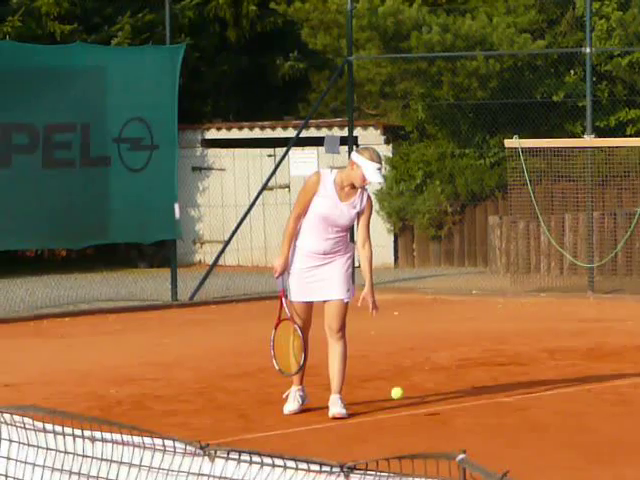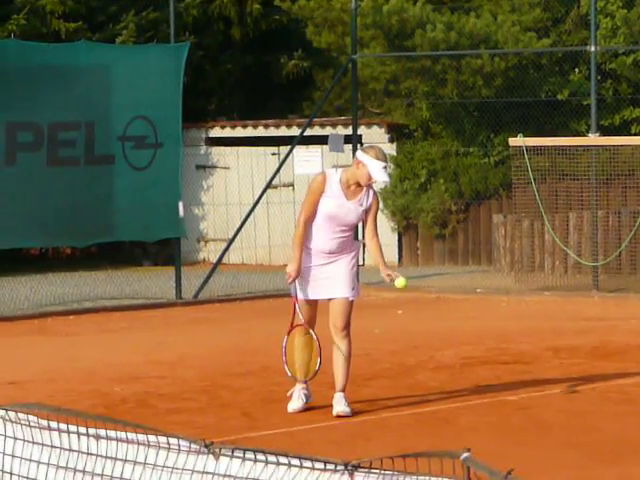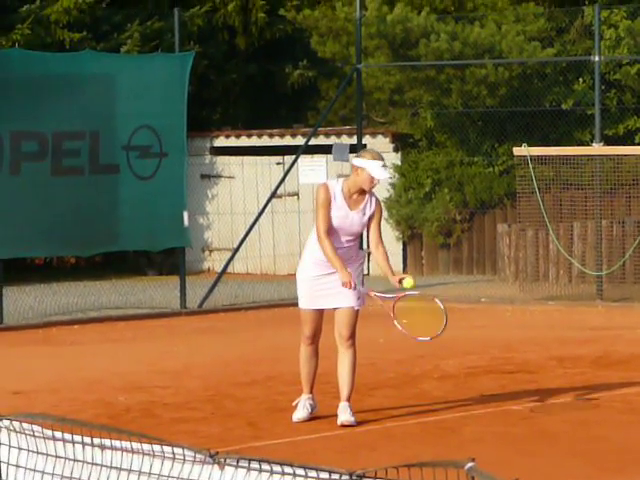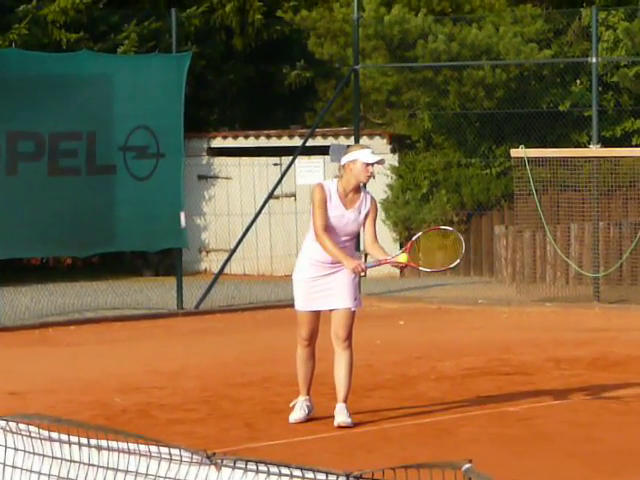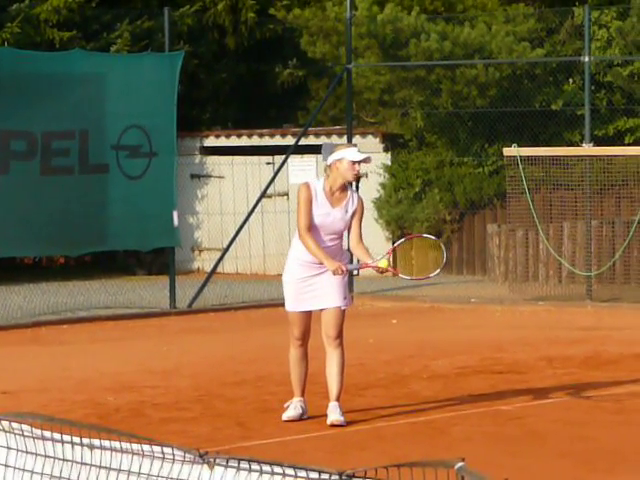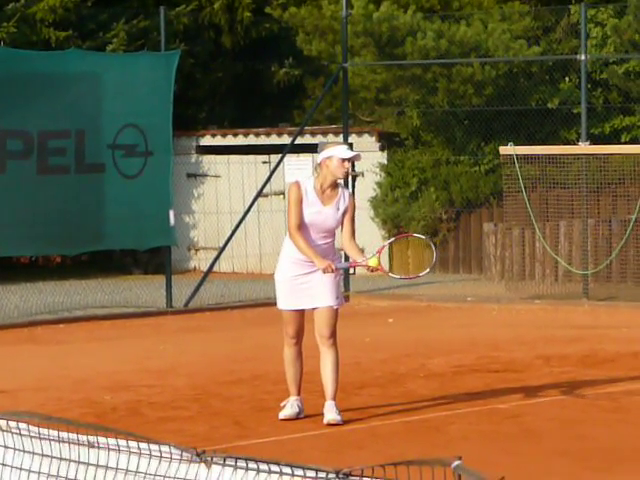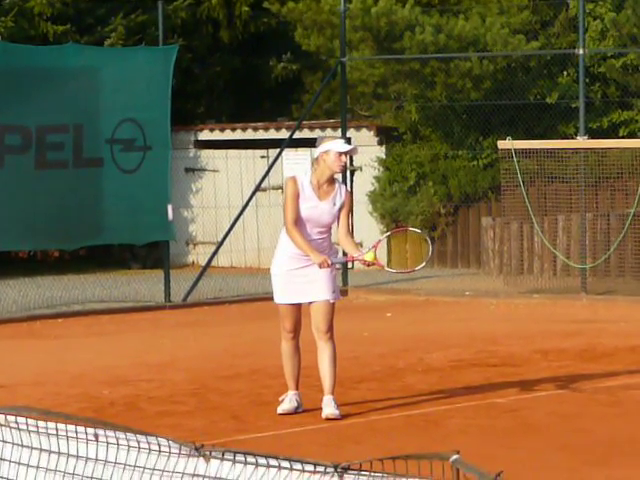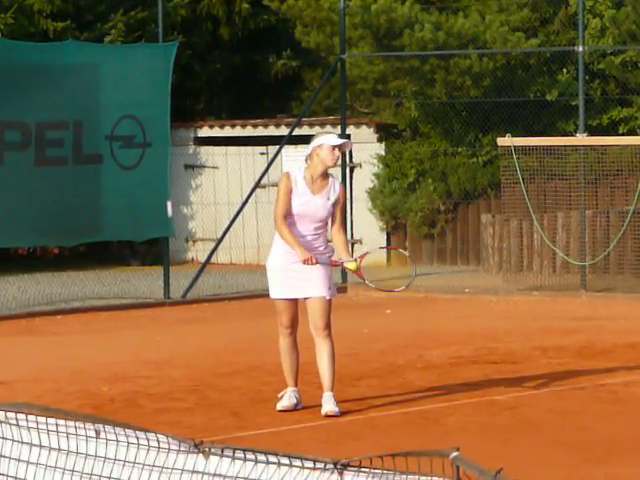
dt=0.4s
person 1, frame 1
left shoulder: (365, 200)
right shoulder: (318, 180)
left elbow: (363, 243)
right elbow: (295, 218)
left wrist: (368, 286)
right wrist: (283, 255)
left hip: (336, 263)
right hip: (303, 260)
left knee: (336, 331)
right knee: (299, 329)
left ankle: (336, 398)
right ankle: (297, 391)
person 1, frame 2
left shoulder: (371, 197)
right shoulder: (324, 180)
left elbow: (371, 237)
right elbow: (303, 220)
left wrist: (382, 267)
right wrist: (295, 260)
left hip: (342, 261)
right hip: (310, 259)
left knee: (341, 330)
right knee: (305, 327)
left ankle: (340, 396)
right ankle: (301, 389)
person 1, frame 3
left shoulder: (374, 204)
right shoulder: (327, 190)
left elbow: (376, 245)
right elbow: (322, 235)
left wrist: (392, 275)
right wrist: (340, 270)
left hip: (350, 270)
right hip: (315, 268)
left knee: (346, 339)
right knee: (309, 338)
left ankle: (344, 405)
right ankle: (306, 399)
person 1, frame 4
left shoulder: (369, 202)
right shoulder: (322, 190)
left elbow: (370, 243)
right elbow: (320, 234)
left wrist: (392, 259)
right wrist: (346, 259)
left hip: (344, 273)
right hip: (311, 268)
left knee: (343, 340)
right knee: (306, 340)
left ankle: (341, 407)
right ankle: (304, 400)
person 1, frame 5
left shoulder: (356, 202)
right shoulder: (308, 190)
left elbow: (355, 242)
right elbow: (304, 232)
left wrist: (374, 262)
right wrist: (327, 260)
left hip: (333, 273)
right hip: (300, 269)
left knee: (334, 340)
right knee: (298, 340)
left ankle: (334, 405)
right ankle: (298, 401)
person 1, frame 6
left shoulder: (347, 199)
right shoulder: (298, 189)
left elbow: (347, 239)
right elbow: (294, 231)
left wrist: (364, 260)
right wrist: (317, 259)
left hip: (326, 272)
right hip: (293, 269)
left knee: (327, 339)
right knee: (292, 339)
left ankle: (331, 405)
right ankle: (294, 401)
person 1, frame 7
left shoulder: (343, 194)
right shoulder: (295, 184)
left elbow: (343, 234)
right elbow: (291, 225)
left wrist: (361, 254)
right wrist: (313, 253)
left hip: (321, 267)
right hip: (288, 264)
left knee: (324, 333)
right knee: (289, 333)
left ankle: (329, 399)
right ankle: (293, 395)
person 1, frame 8
left shoulder: (337, 188)
right shoulder: (289, 179)
left elbow: (337, 229)
right elbow: (280, 220)
left wrist: (347, 259)
right wrist: (299, 249)
left hip: (317, 263)
right hip: (285, 261)
left knee: (322, 330)
right knee: (287, 329)
left ankle: (328, 396)
right ankle: (292, 391)
